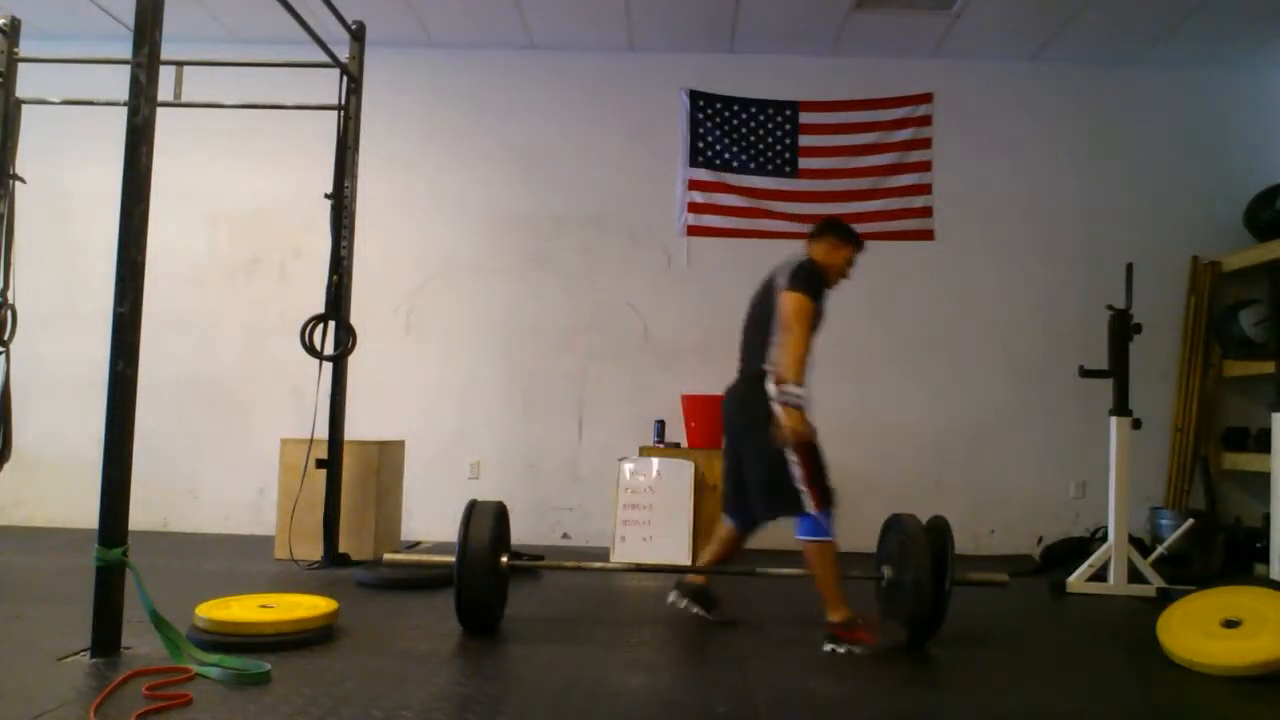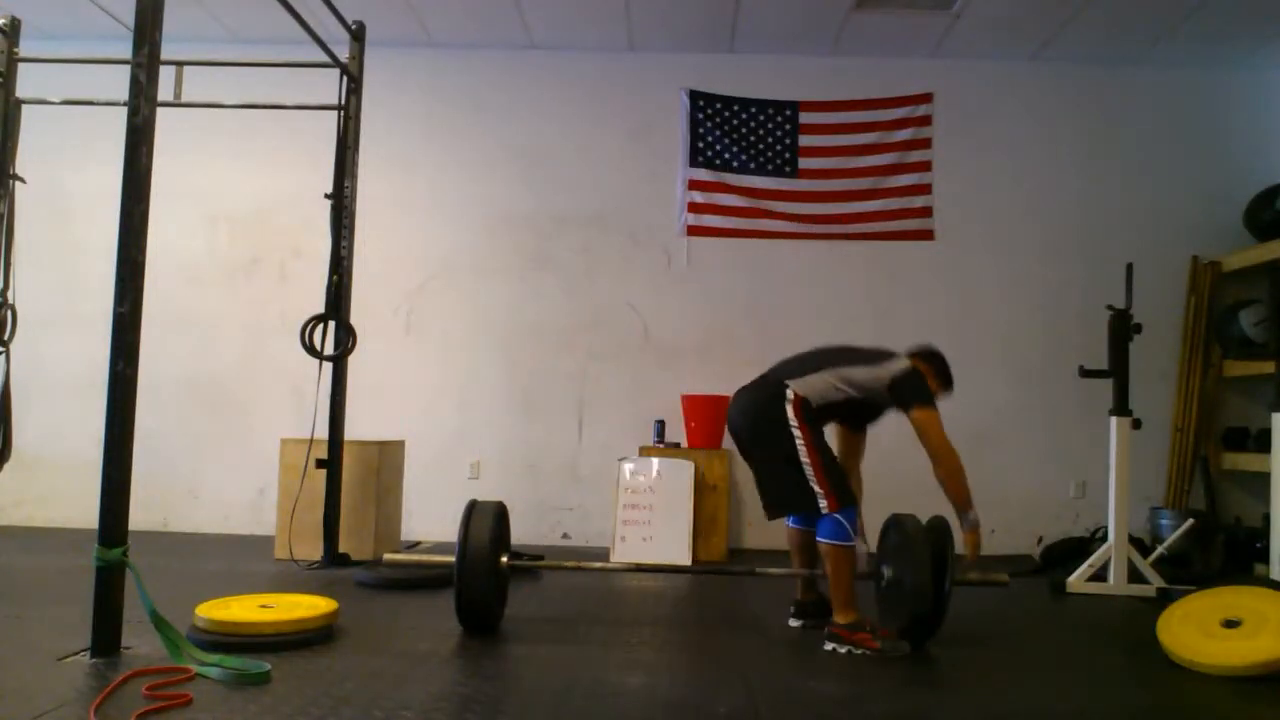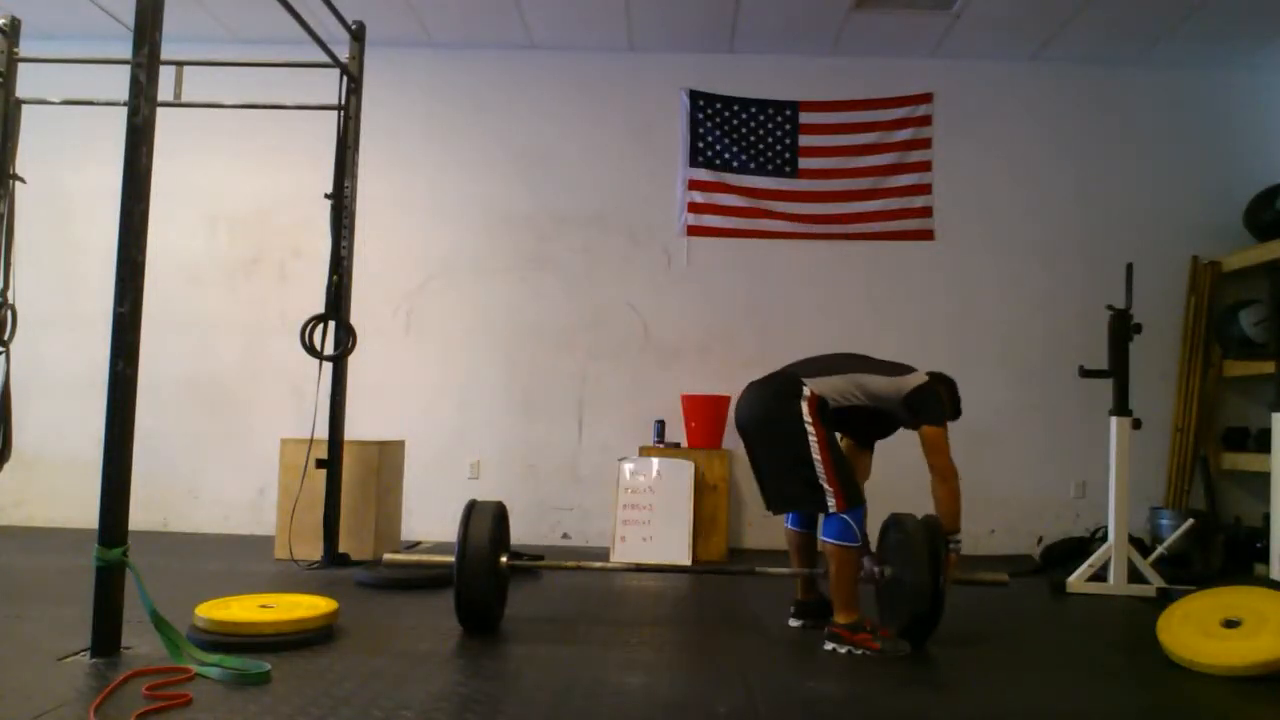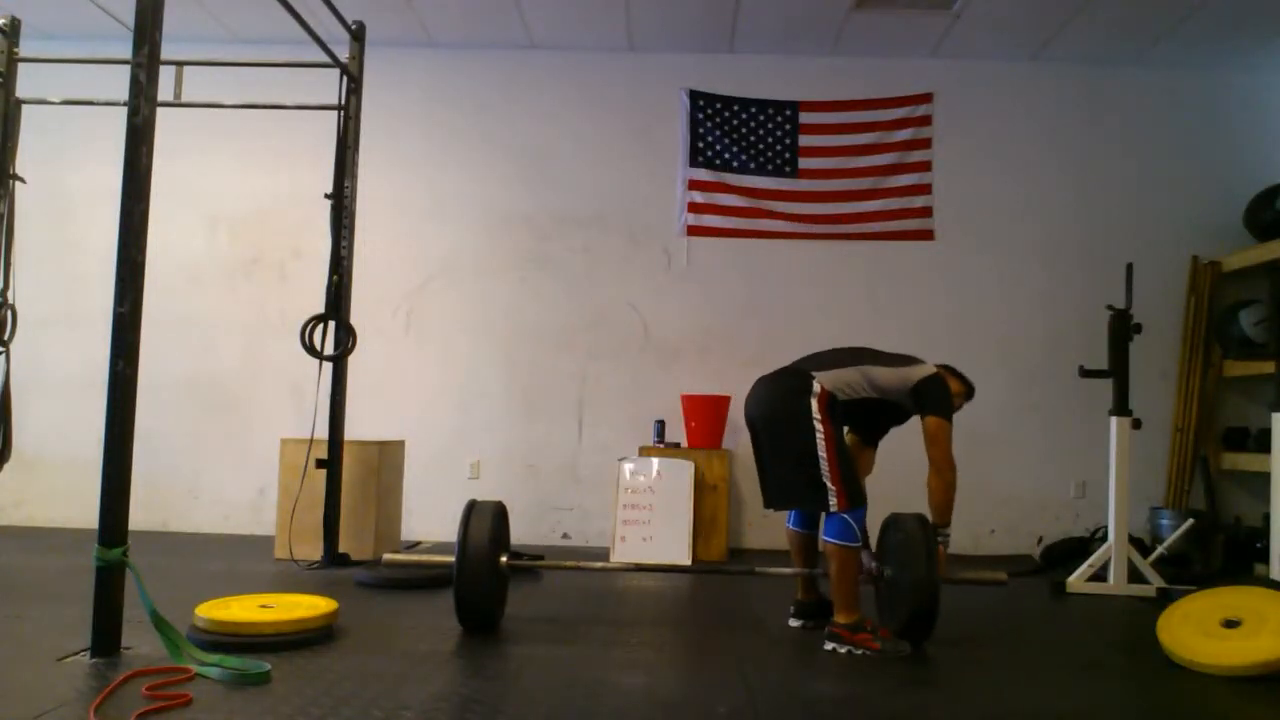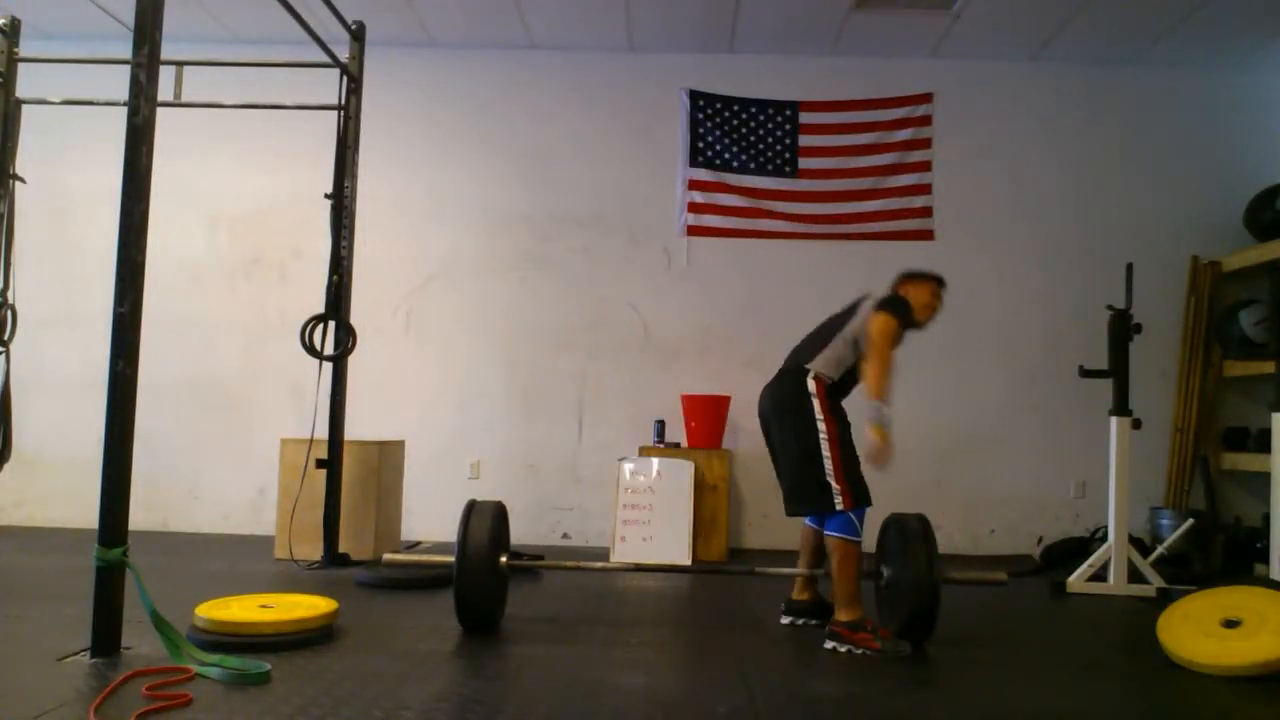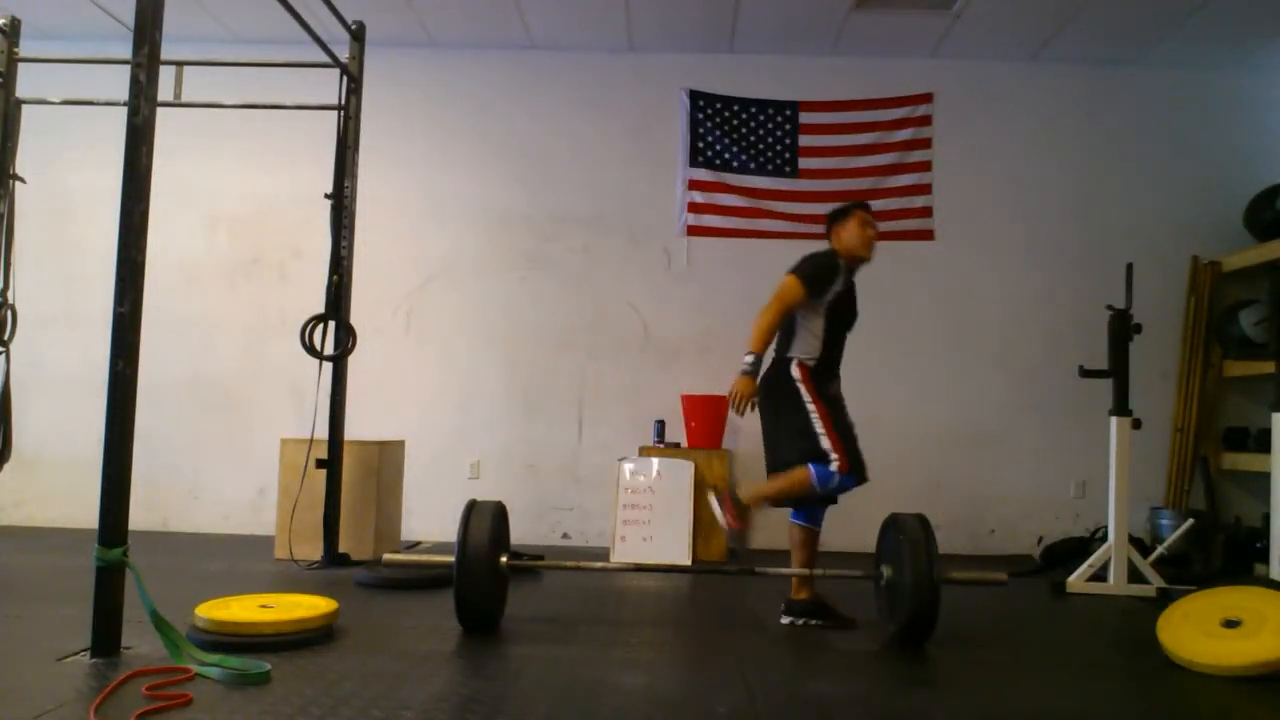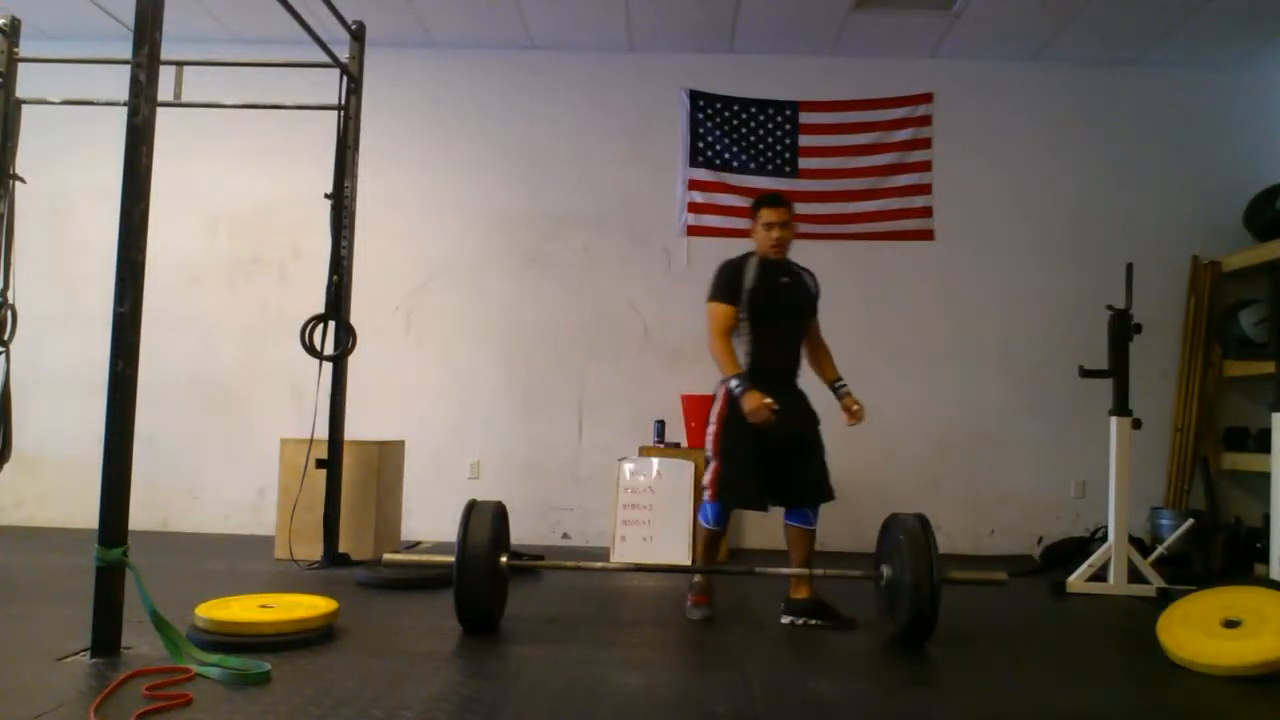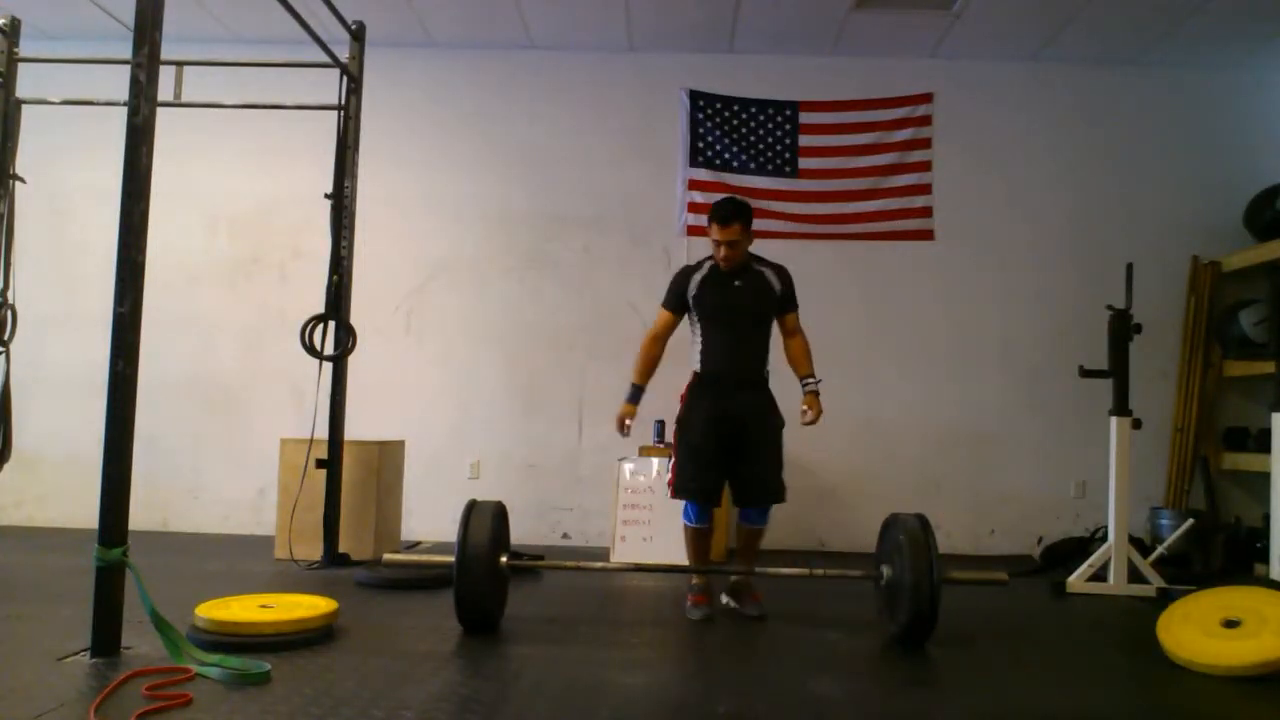
dt=0.4s
person 1, frame 1
left shoulder: (784, 279)
right shoulder: (805, 270)
right elbow: (793, 331)
left wrist: (789, 401)
right wrist: (792, 403)
left hip: (743, 399)
right hip: (764, 399)
left knee: (751, 505)
right knee: (813, 501)
left ankle: (694, 585)
right ankle: (839, 621)
person 1, frame 2
left shoulder: (865, 391)
right shoulder: (907, 376)
left elbow: (849, 463)
right elbow: (942, 456)
left wrist: (854, 531)
right wrist: (969, 521)
left hip: (747, 406)
right hip: (776, 410)
left knee: (807, 497)
right knee: (835, 505)
left ankle: (807, 602)
right ankle: (845, 626)
person 1, frame 3
left shoulder: (872, 408)
right shoulder: (926, 391)
left elbow: (853, 479)
right elbow: (944, 474)
left wrist: (859, 549)
right wrist: (951, 544)
left hip: (755, 402)
right hip: (789, 406)
left knee: (802, 498)
right knee: (843, 505)
left ankle: (807, 602)
right ankle: (846, 625)
person 1, frame 4
left shoulder: (881, 400)
right shoulder: (931, 382)
left elbow: (854, 471)
right elbow: (941, 468)
left wrist: (859, 546)
right wrist: (940, 536)
left hip: (765, 396)
right hip: (798, 401)
left knee: (804, 498)
right knee: (844, 506)
left ankle: (807, 602)
right ankle: (846, 626)
person 1, frame 5
left shoulder: (876, 317)
right shoulder: (893, 306)
right elbow: (877, 351)
right wrist: (877, 419)
left hip: (782, 396)
right hip: (805, 396)
left knee: (824, 503)
right knee: (845, 504)
left ankle: (801, 599)
right ankle: (848, 623)
person 1, frame 6
left shoulder: (843, 282)
right shoulder: (825, 265)
right elbow: (774, 308)
left wrist: (836, 401)
right wrist: (749, 368)
left hip: (809, 386)
right hip: (795, 381)
left knee: (814, 492)
right knee: (840, 468)
left ankle: (801, 599)
right ankle: (739, 499)
person 1, frame 7
left shoulder: (805, 280)
right shoulder: (734, 272)
left elbow: (812, 341)
right elbow: (718, 336)
left wrist: (841, 390)
right wrist: (743, 389)
left hip: (788, 397)
right hip: (743, 398)
left knee: (806, 496)
right knee: (723, 495)
left ankle: (802, 599)
right ankle: (700, 584)
person 1, frame 8
left shoulder: (775, 277)
right shoulder: (691, 278)
left elbow: (793, 334)
right elbow: (656, 337)
left wrist: (810, 387)
right wrist: (632, 397)
left hip: (755, 399)
right hip: (706, 396)
left knee: (757, 498)
right knee: (698, 495)
left ankle: (740, 581)
right ankle: (699, 584)
